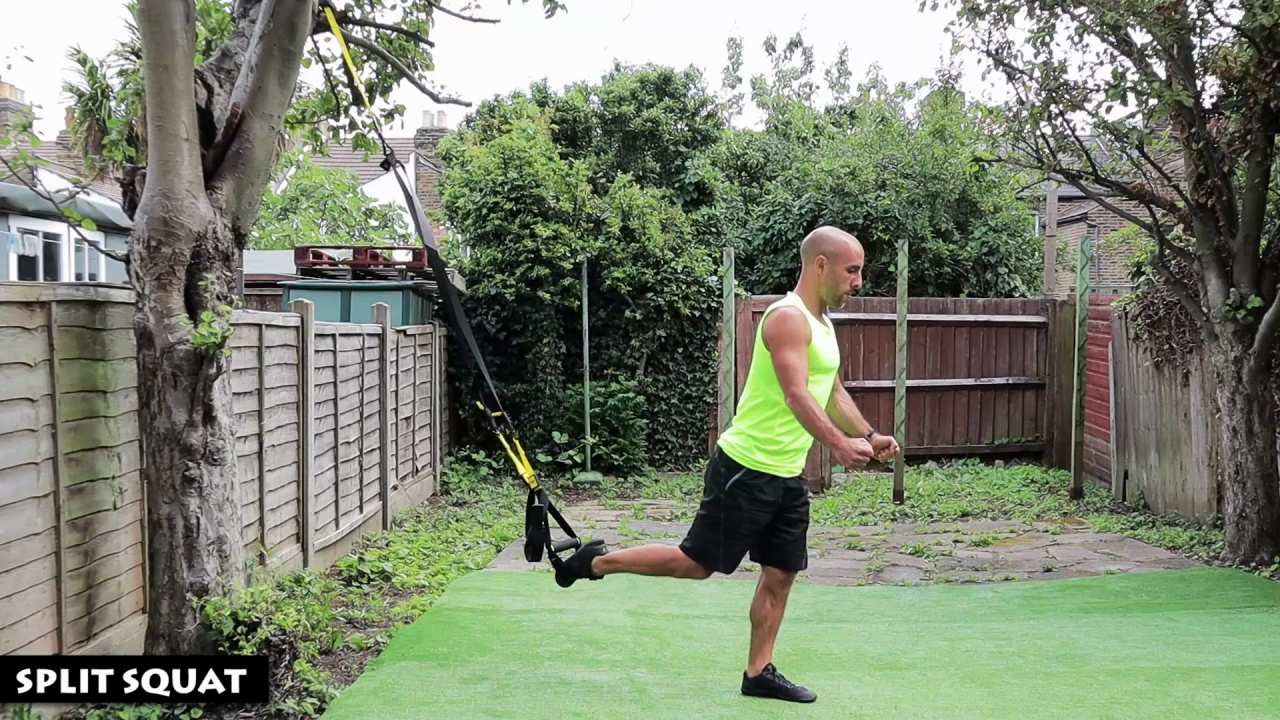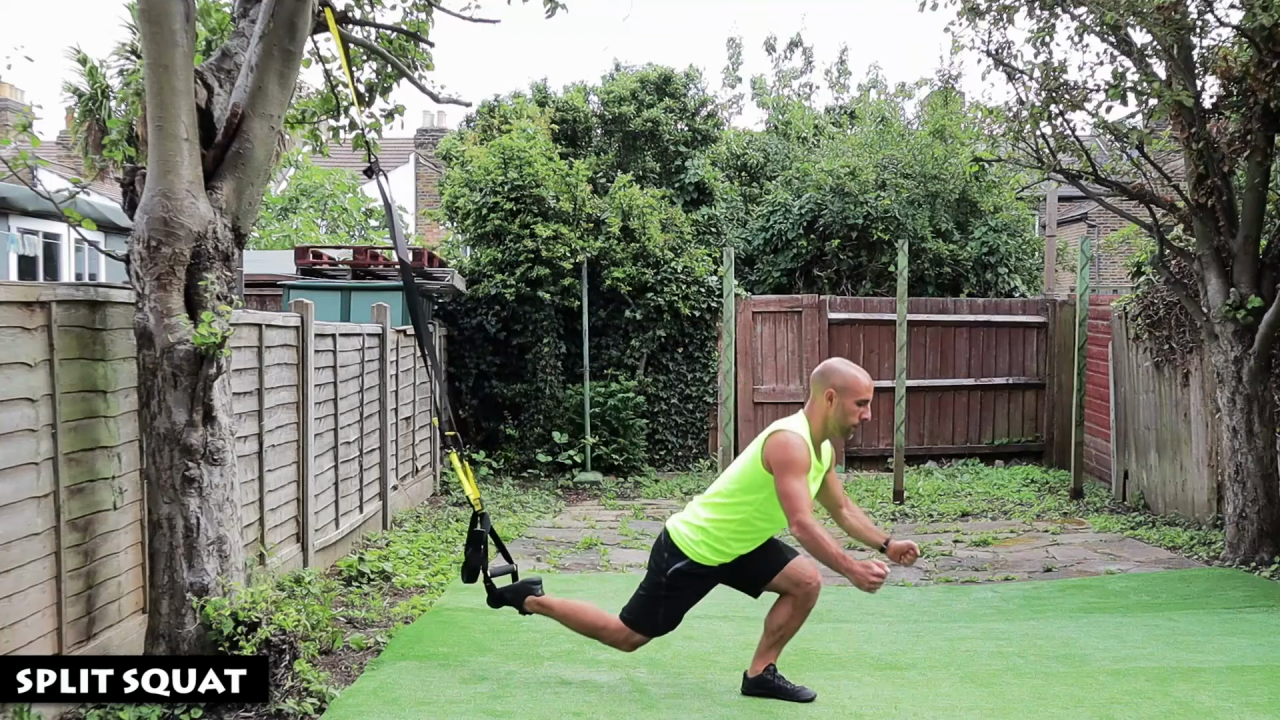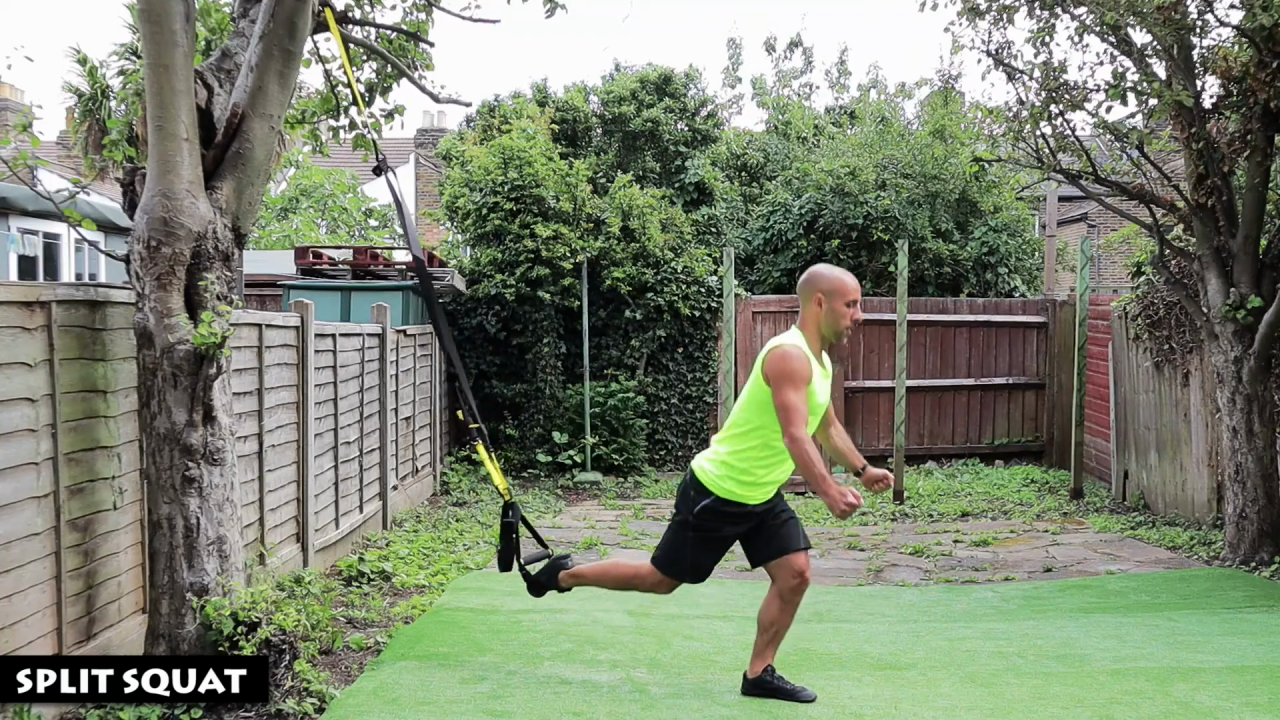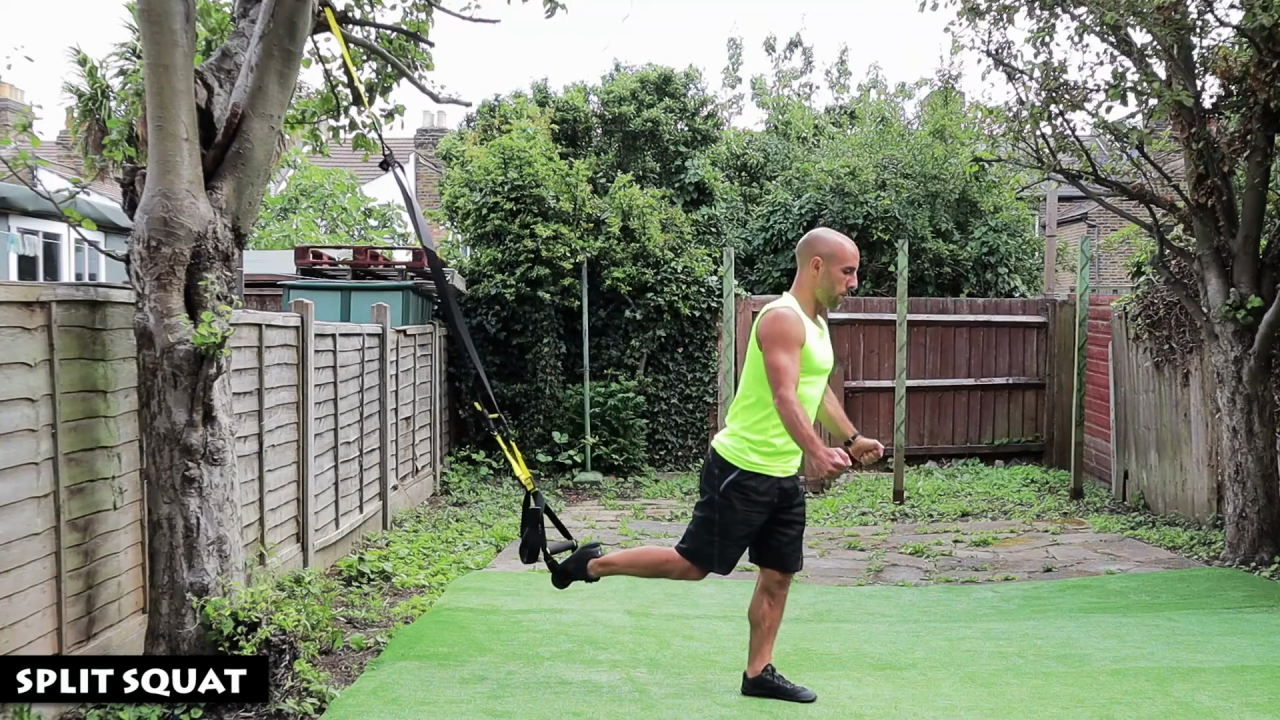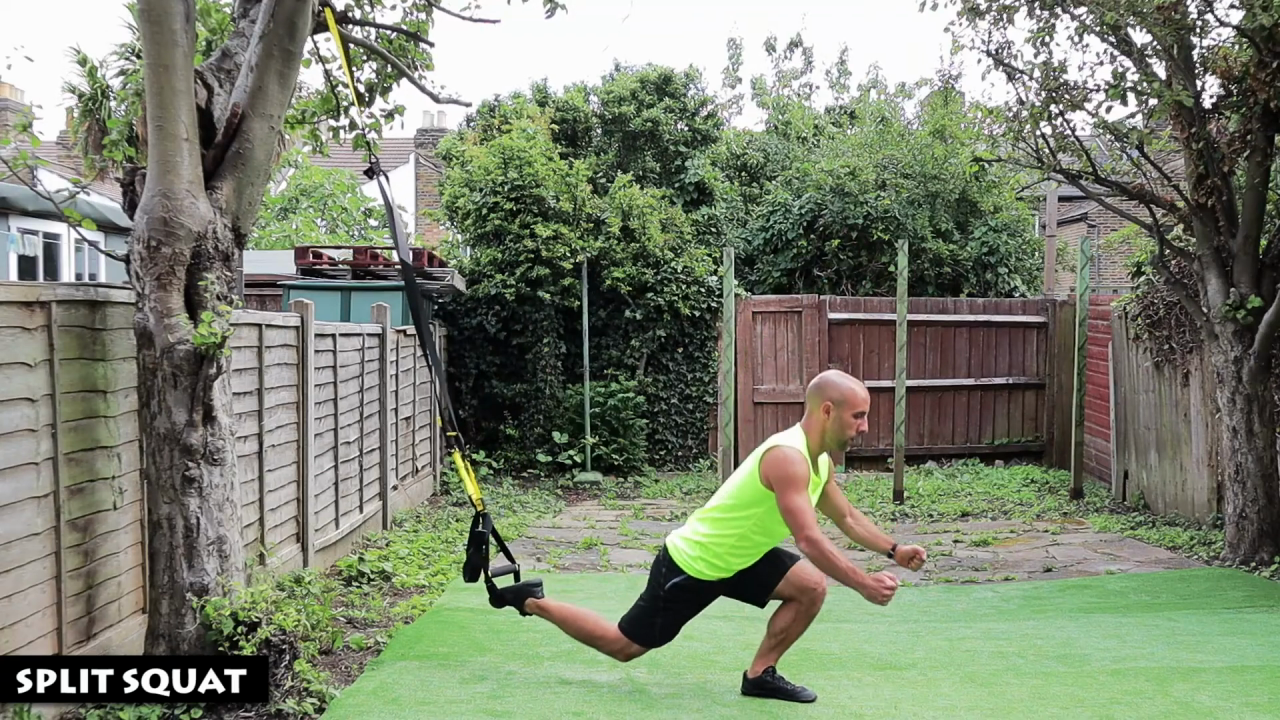
dt=1s
person 1, frame 1
left shoulder: (821, 323)
right shoulder: (788, 317)
left elbow: (834, 394)
right elbow: (796, 396)
left wrist: (868, 435)
right wrist: (839, 445)
left hip: (786, 474)
right hip: (747, 469)
left knee: (780, 576)
right knee: (695, 563)
left ankle: (759, 674)
right ankle: (596, 561)
person 1, frame 2
left shoulder: (821, 447)
right shoulder: (789, 441)
left elbow: (842, 508)
right elbow: (801, 525)
left wrist: (886, 544)
right wrist: (852, 571)
left hip: (733, 546)
right hip: (690, 551)
left knee: (805, 582)
right knee: (626, 636)
left ankle: (759, 673)
right ankle: (532, 599)
person 1, frame 3
left shoulder: (820, 359)
right shoulder: (789, 355)
left elbow: (829, 427)
right elbow: (795, 437)
left wrist: (863, 470)
right wrist: (831, 493)
left hip: (760, 494)
right hip: (716, 491)
left knee: (795, 573)
right knee: (659, 579)
left ankle: (759, 674)
right ankle: (564, 574)
person 1, frame 4
left shoulder: (815, 324)
right shoulder: (782, 318)
left elbow: (821, 393)
right elbow: (784, 397)
left wrist: (853, 438)
right wrist: (817, 451)
left hip: (781, 475)
right hip: (742, 470)
left knee: (778, 577)
right knee: (690, 564)
left ankle: (759, 674)
right ankle: (591, 564)
person 1, frame 5
left shoulder: (818, 460)
right shoulder: (787, 458)
left elbow: (847, 517)
right elbow: (808, 539)
left wrist: (894, 550)
right wrist: (864, 584)
left hip: (732, 560)
right hip: (692, 566)
left knee: (810, 589)
right knee: (624, 646)
left ankle: (759, 674)
right ankle: (533, 601)
